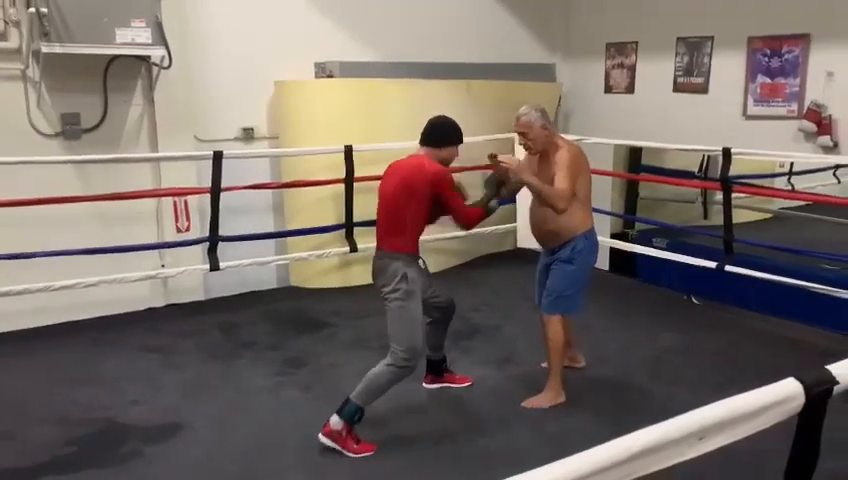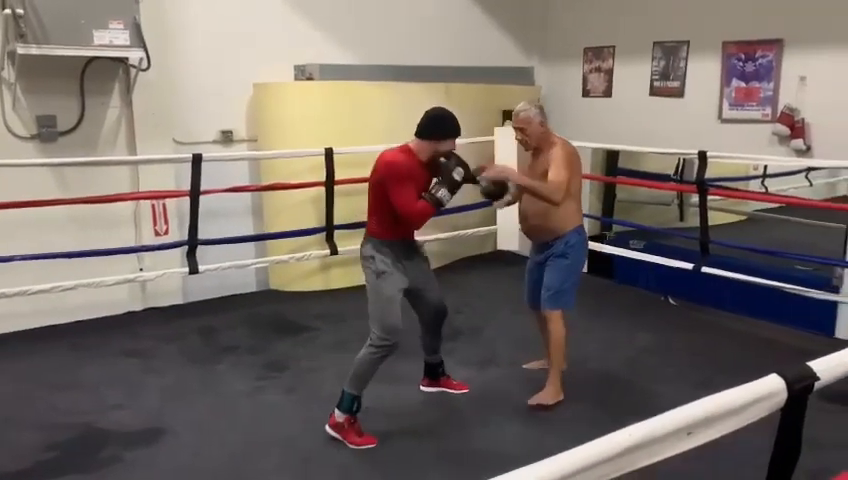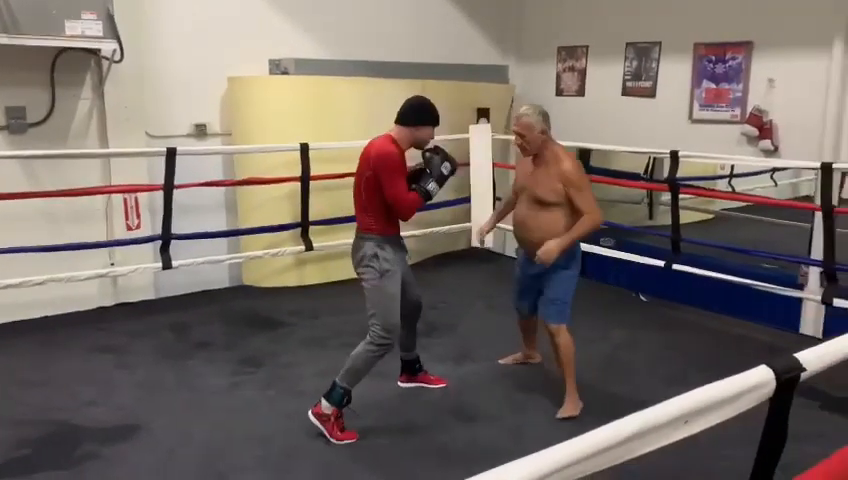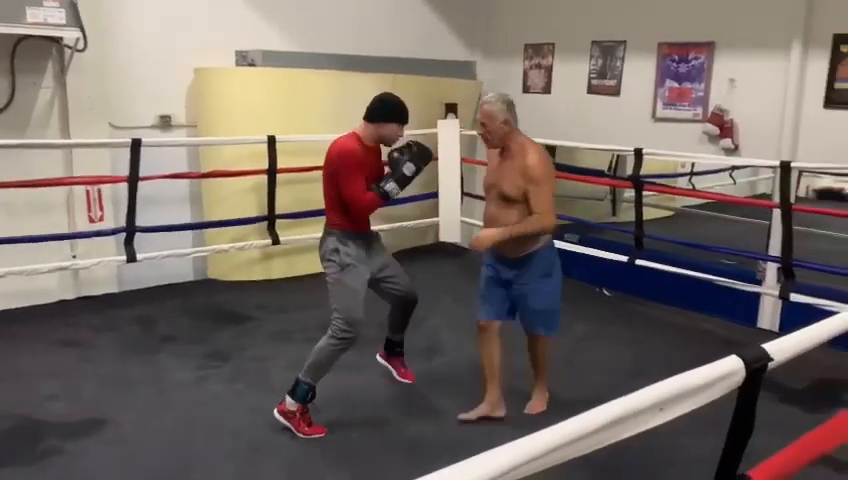
dt=0.4s
person 1, frame 1
left shoulder: (396, 168)
right shoulder: (434, 173)
right elbow: (466, 218)
left wrist: (432, 209)
right wrist: (492, 197)
left hip: (400, 262)
right hip: (399, 268)
left knee: (442, 306)
right knee: (404, 358)
left ankle: (437, 371)
right ankle: (338, 425)
person 1, frame 2
left shoulder: (426, 160)
right shoulder: (394, 162)
right elbow: (413, 216)
left wrist: (466, 175)
right wrist: (446, 186)
left hip: (408, 249)
right hip: (382, 254)
left knee: (435, 310)
right knee: (385, 337)
left ankle: (435, 375)
right ankle: (341, 416)
person 1, frame 3
left shoulder: (389, 148)
right shoulder: (386, 153)
right elbow: (404, 208)
left wrist: (422, 172)
right wrist: (434, 178)
left hip: (389, 244)
right hip: (377, 248)
left knee: (411, 306)
right knee: (384, 334)
left ankle: (411, 371)
right ankle: (328, 407)
person 1, frame 4
left shoulder: (375, 148)
right shoulder: (344, 151)
left elbow: (381, 188)
right elbow: (361, 205)
left wrist: (409, 166)
right wrist: (397, 176)
left hip: (368, 241)
right hip: (342, 246)
left knee: (405, 294)
right knee: (346, 329)
left ankle: (392, 353)
right ankle: (292, 404)
person 2, frame 1
left shoulder: (566, 154)
right shoulder: (535, 154)
left elbow: (560, 203)
right elbow: (509, 190)
left wrist: (526, 175)
right wrist: (502, 172)
left hip: (575, 247)
right hip: (553, 246)
left knee: (551, 313)
right knee: (553, 307)
left ankle: (554, 390)
right ankle: (572, 354)
person 2, frame 2
left shoulder: (560, 152)
right shoulder: (533, 152)
left elbow: (556, 194)
right elbow: (523, 192)
left wrist: (514, 176)
right wrist: (505, 181)
left hip: (565, 244)
right hip: (541, 244)
left knee: (552, 311)
right knee: (537, 305)
left ankle: (554, 385)
right ankle: (551, 358)
person 2, frame 3
left shoulder: (565, 166)
right shoulder: (524, 159)
left elbow: (593, 215)
left wrist: (559, 243)
right wrist: (493, 221)
left hip: (558, 259)
right hip: (527, 254)
left knee: (555, 325)
right knee: (524, 309)
left ankle: (572, 395)
right ankle: (530, 351)
person 2, frame 4
left shoulder: (533, 159)
right shoulder: (496, 154)
left elbow: (545, 221)
left wrist: (496, 234)
left hip: (532, 262)
right hip: (496, 259)
left knee: (536, 330)
right knee: (487, 325)
left ankle: (540, 389)
right ankle: (493, 400)
